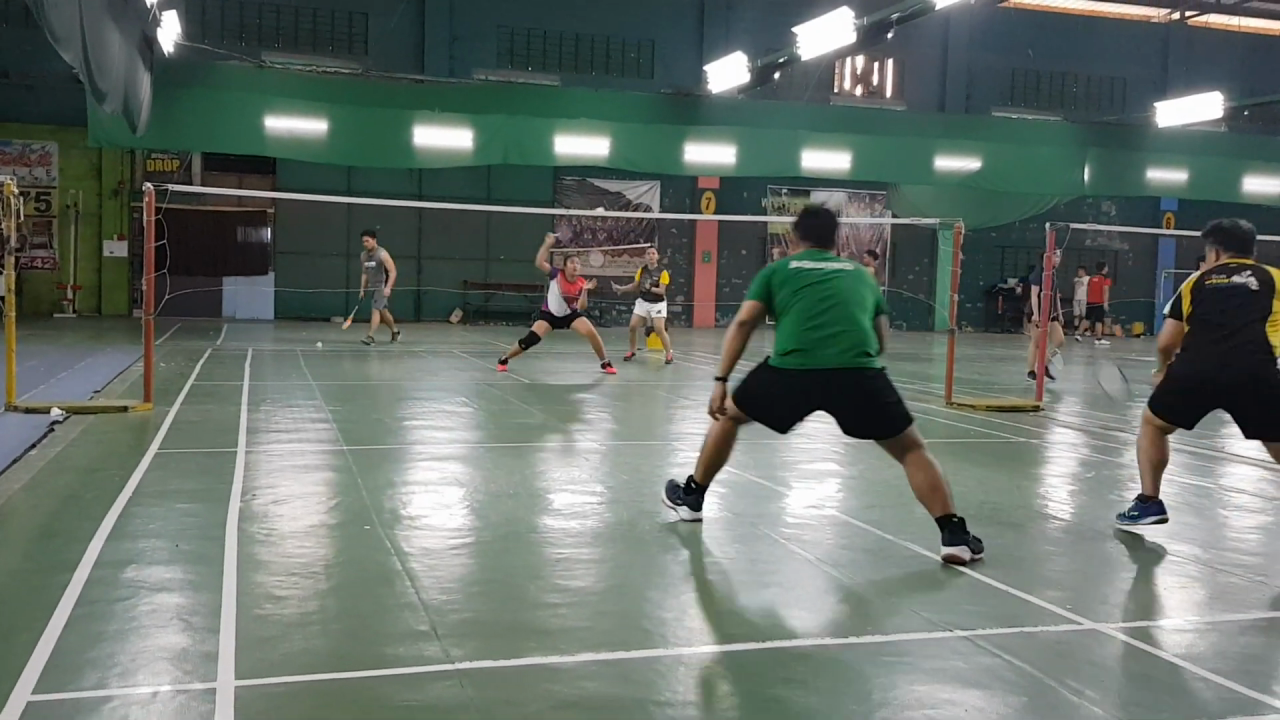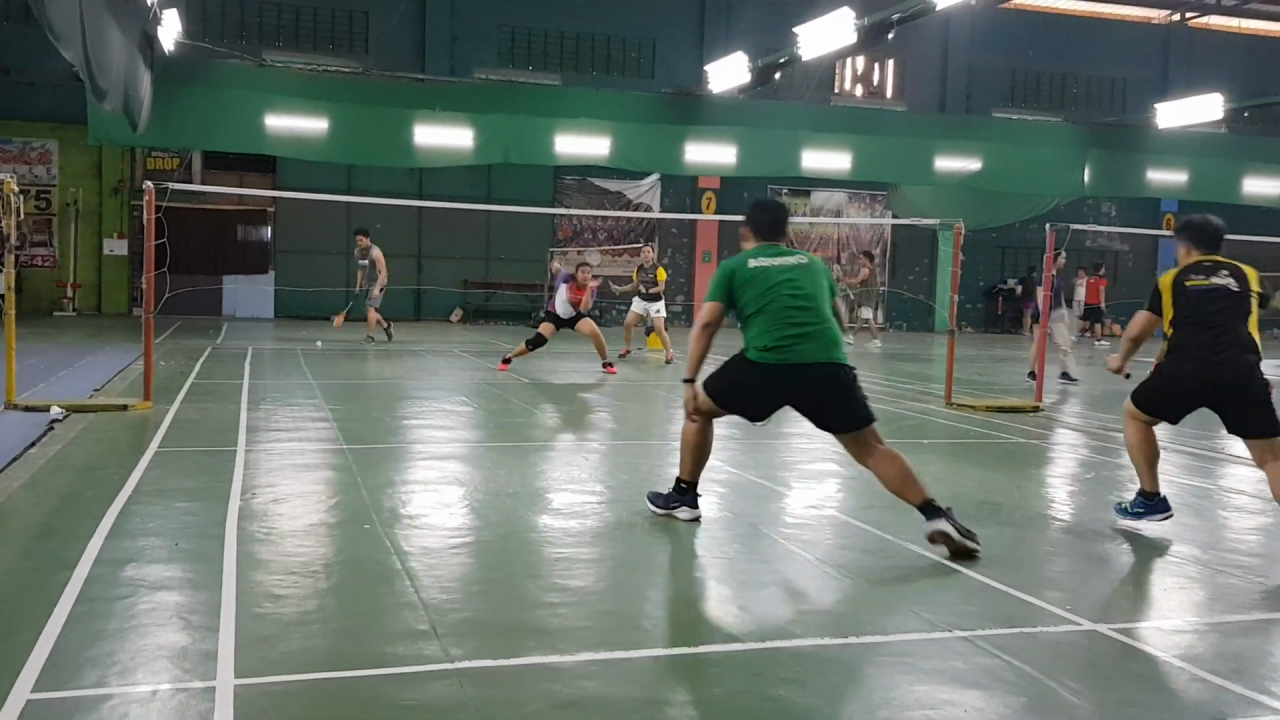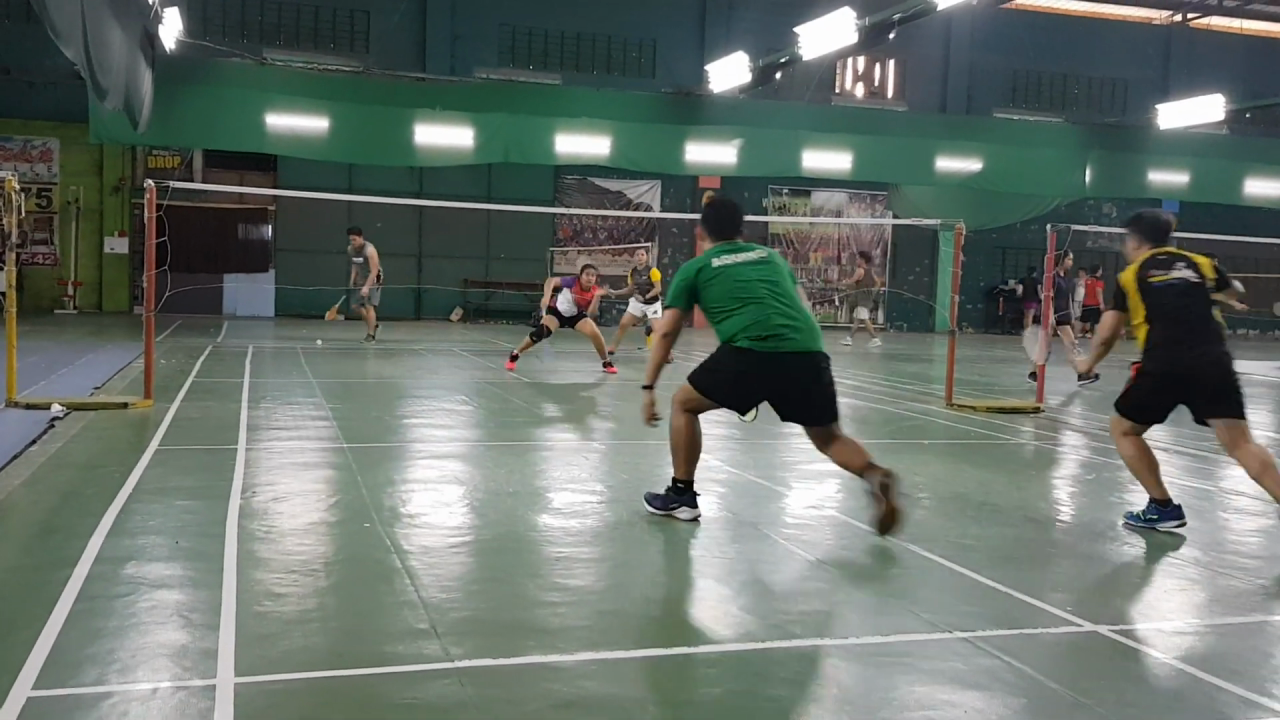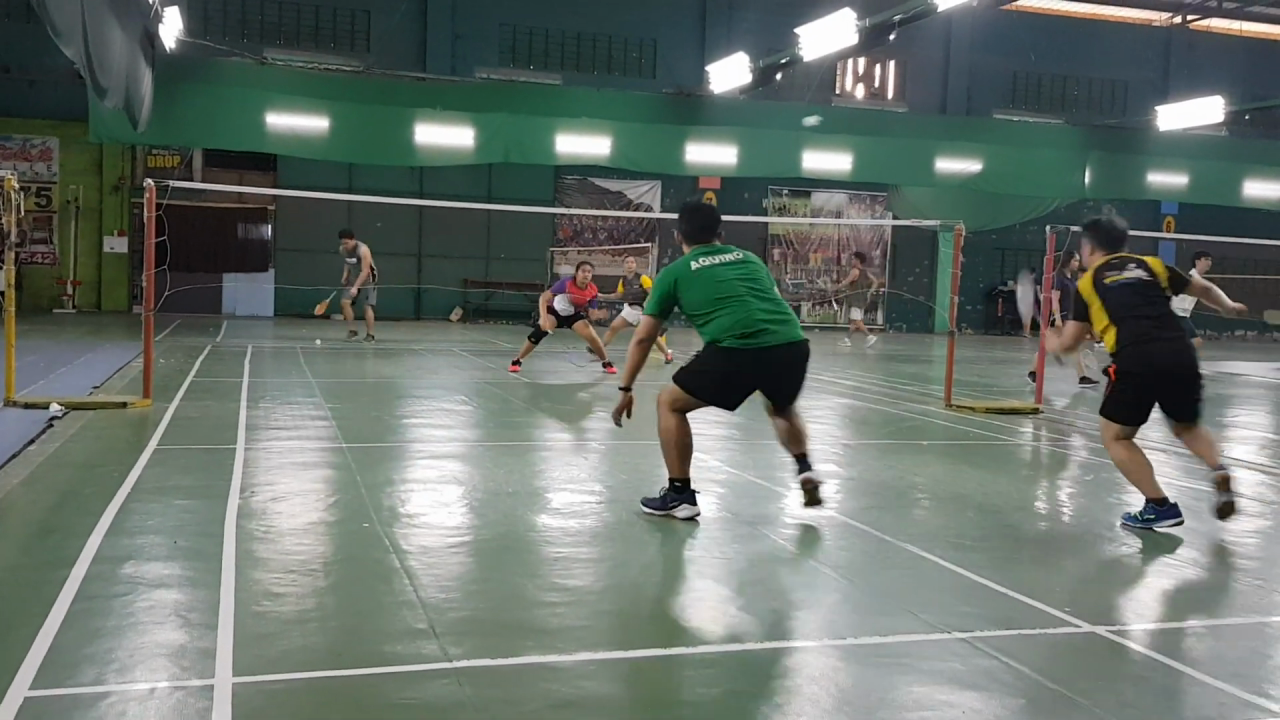
dt=0.1s
person 1, frame 1
left shoulder: (777, 271)
right shoulder: (861, 276)
left elbow: (742, 323)
right elbow: (879, 340)
left wrist: (720, 381)
left hip: (791, 369)
right hip: (858, 372)
left knee: (726, 416)
right knee: (910, 451)
left ankle: (691, 495)
right ankle: (955, 535)
person 1, frame 2
left shoulder: (734, 267)
right shoulder: (813, 264)
left elbow: (705, 325)
right elbow: (837, 321)
left wrist: (689, 382)
left hip: (766, 364)
right hip: (829, 365)
left knee: (699, 410)
right knee: (871, 449)
left ankle: (683, 496)
right ankle: (936, 517)
person 1, frame 3
left shoulder: (696, 269)
right shoulder: (775, 258)
left elbow: (666, 332)
right elbow: (803, 310)
left wrist: (649, 387)
left hip: (751, 355)
right hip: (809, 354)
left knee: (684, 405)
right knee: (828, 439)
left ankle: (681, 495)
right ankle: (878, 478)
person 1, frame 4
left shoulder: (673, 273)
right shoulder: (749, 259)
left elbow: (643, 338)
left wrist: (626, 389)
left hip: (736, 349)
right hip: (793, 345)
left knee: (670, 404)
right knee: (781, 408)
left ankle: (680, 493)
right ankle: (805, 468)
person 2, frame 1
left shoulder: (1195, 284)
left elbow: (1167, 341)
left wrist: (1164, 369)
left hip: (1195, 371)
right hip: (1254, 374)
left knee: (1151, 426)
left ankle: (1149, 503)
person 2, frame 2
left shoulder: (1171, 281)
right shoulder: (1248, 276)
left elbow: (1136, 333)
left wrist: (1120, 359)
left hip: (1184, 372)
right hip: (1241, 373)
left knee: (1134, 417)
left ankle: (1151, 499)
person 2, frame 3
left shoulder: (1130, 277)
right shoulder: (1201, 264)
left elbow: (1106, 335)
right elbow: (1233, 293)
left wrist: (1089, 362)
left hip: (1163, 366)
right hip: (1213, 361)
left knee: (1123, 430)
right knee: (1241, 444)
left ankle: (1163, 508)
person 2, frame 4
left shoulder: (1088, 284)
right shoulder: (1155, 266)
left elbow: (1069, 342)
right elbow: (1203, 288)
left wrist: (1054, 342)
right wrist: (1229, 306)
left hip: (1135, 363)
right hip: (1180, 356)
left knee: (1115, 436)
right knee: (1188, 429)
left ankle: (1159, 507)
right ankle: (1219, 472)
